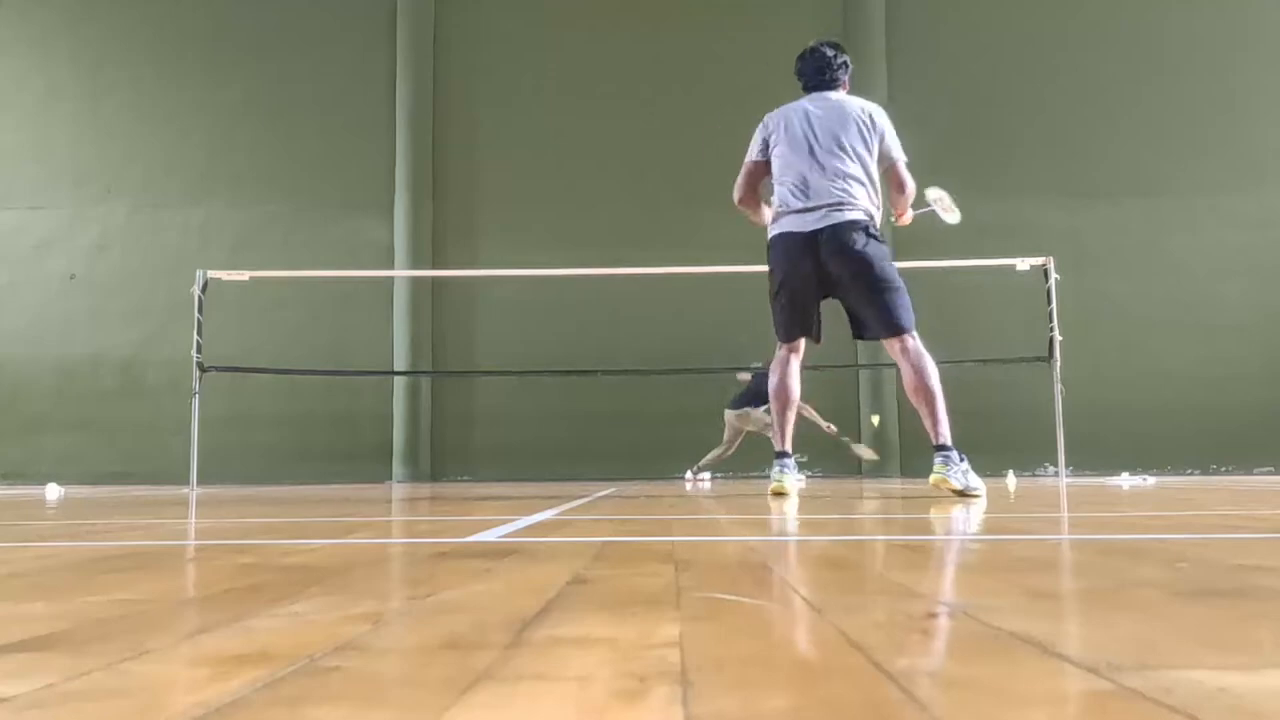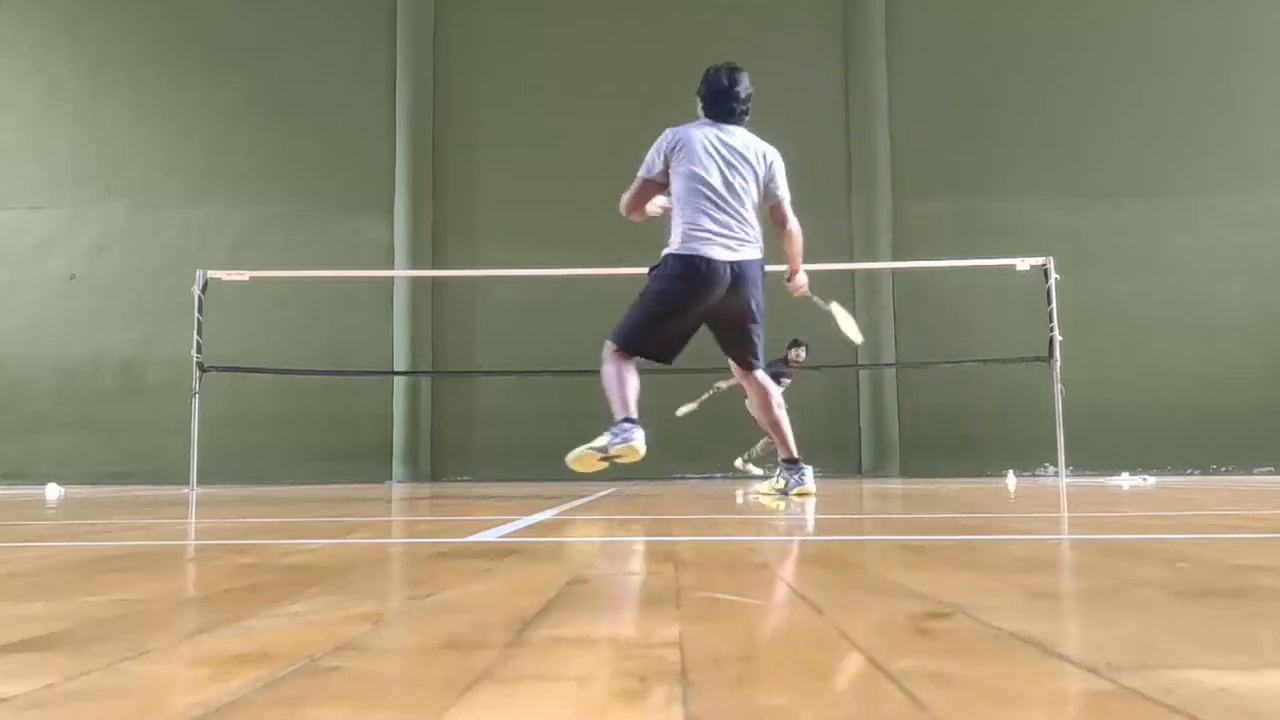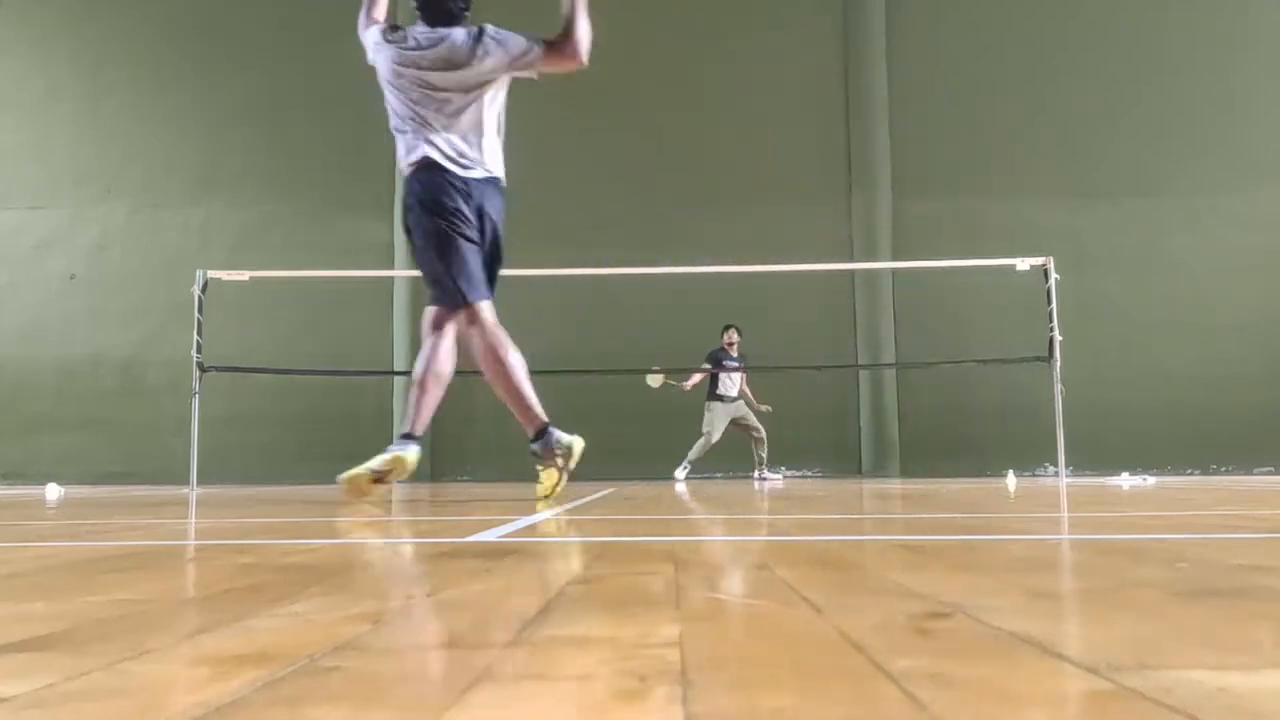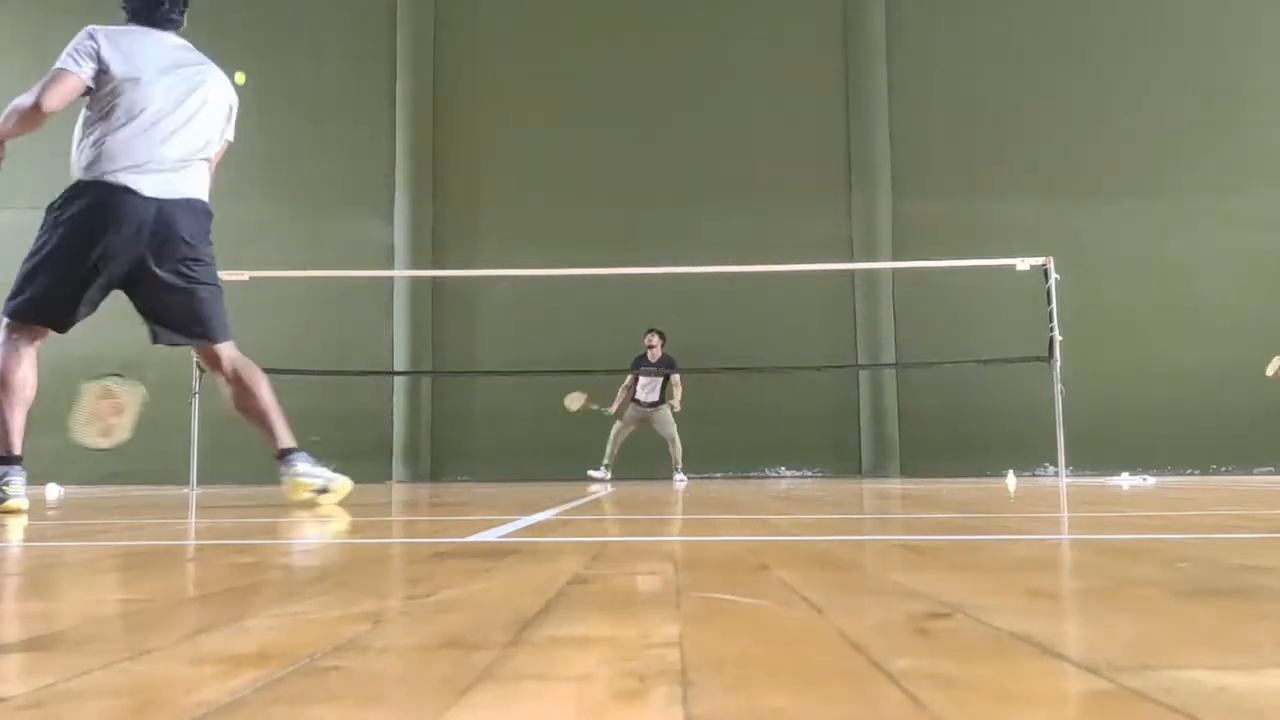
dt=0.5s
person 1, frame 1
left shoulder: (776, 121)
right shoulder: (869, 114)
left elbow: (743, 193)
right elbow: (903, 186)
left wrist: (764, 213)
right wrist: (902, 211)
left hip: (790, 242)
right hip: (851, 234)
left knee: (789, 350)
right knee: (905, 346)
left ankle: (783, 462)
right ankle: (947, 459)
person 1, frame 2
left shoulder: (676, 139)
right shoulder: (765, 153)
left elbow: (632, 206)
right elbow: (787, 224)
left wrist: (659, 204)
right wrist: (797, 269)
left hip: (688, 263)
right hip: (745, 269)
left knee: (617, 353)
right knee: (751, 374)
left ankle: (624, 429)
right ankle: (795, 469)
person 1, frame 3
left shoulder: (389, 46)
right shoulder: (491, 46)
right elbow: (573, 55)
left hip: (436, 190)
right hip: (487, 194)
left knee: (476, 320)
right knee: (444, 323)
left ankle: (546, 439)
right ankle: (406, 445)
person 1, frame 4
left shoulder: (99, 42)
right shoulder: (217, 81)
left elbow: (44, 104)
left hip: (104, 204)
right hip: (183, 216)
right knee: (223, 356)
right ankle: (293, 461)
